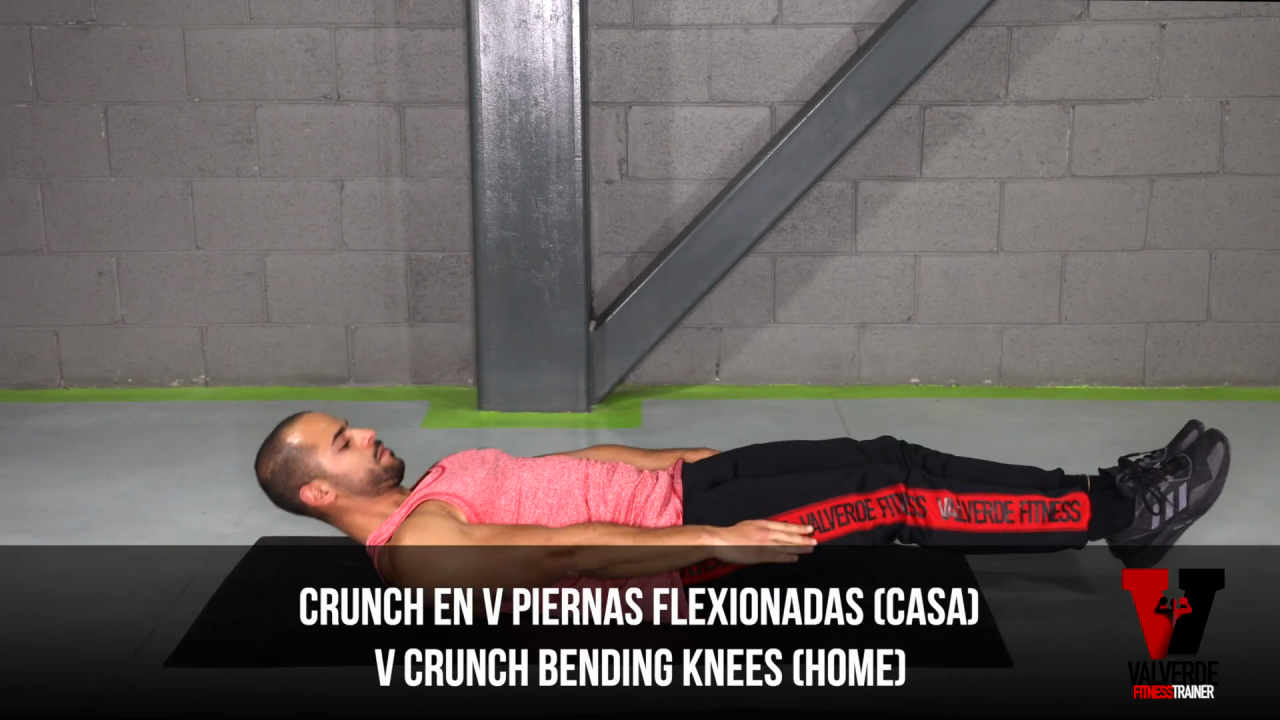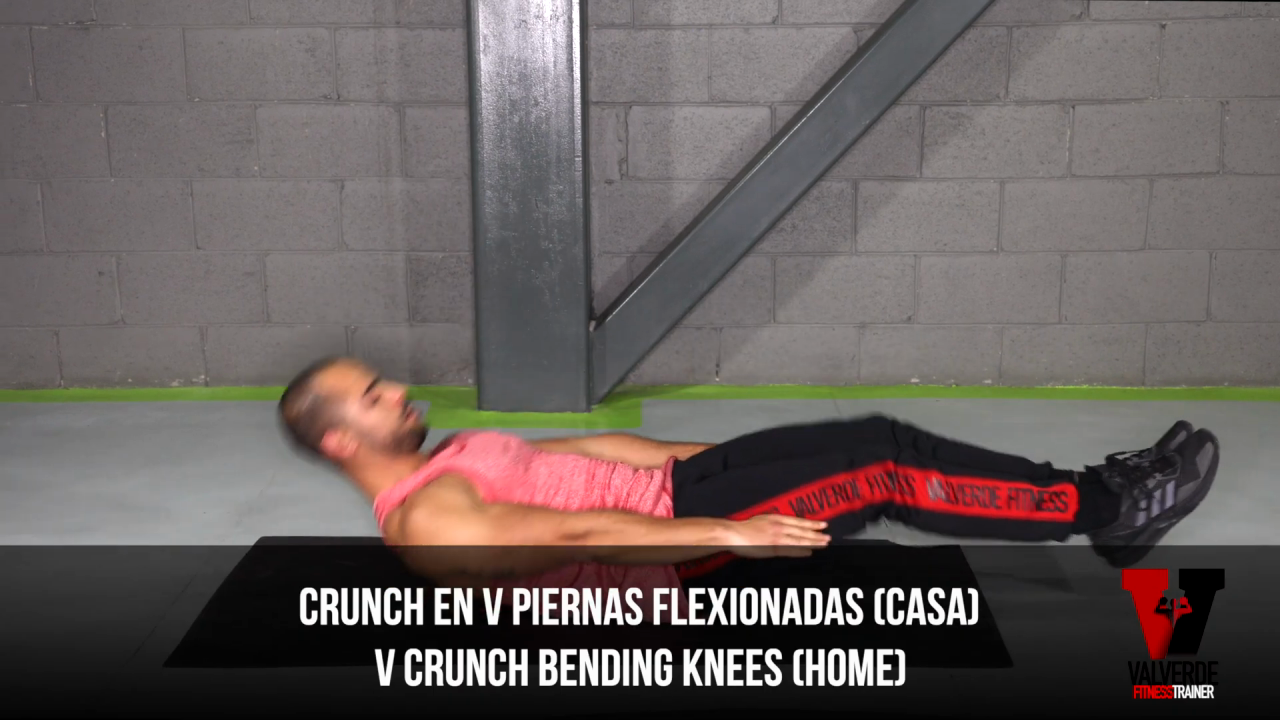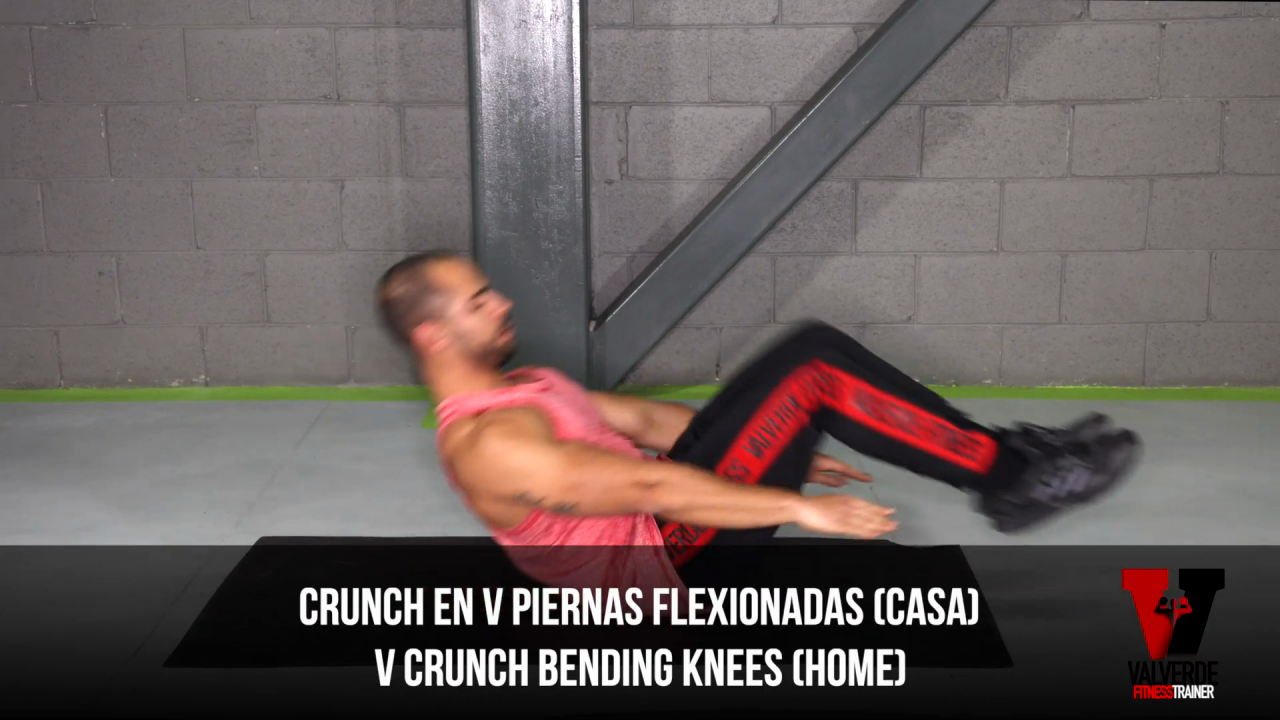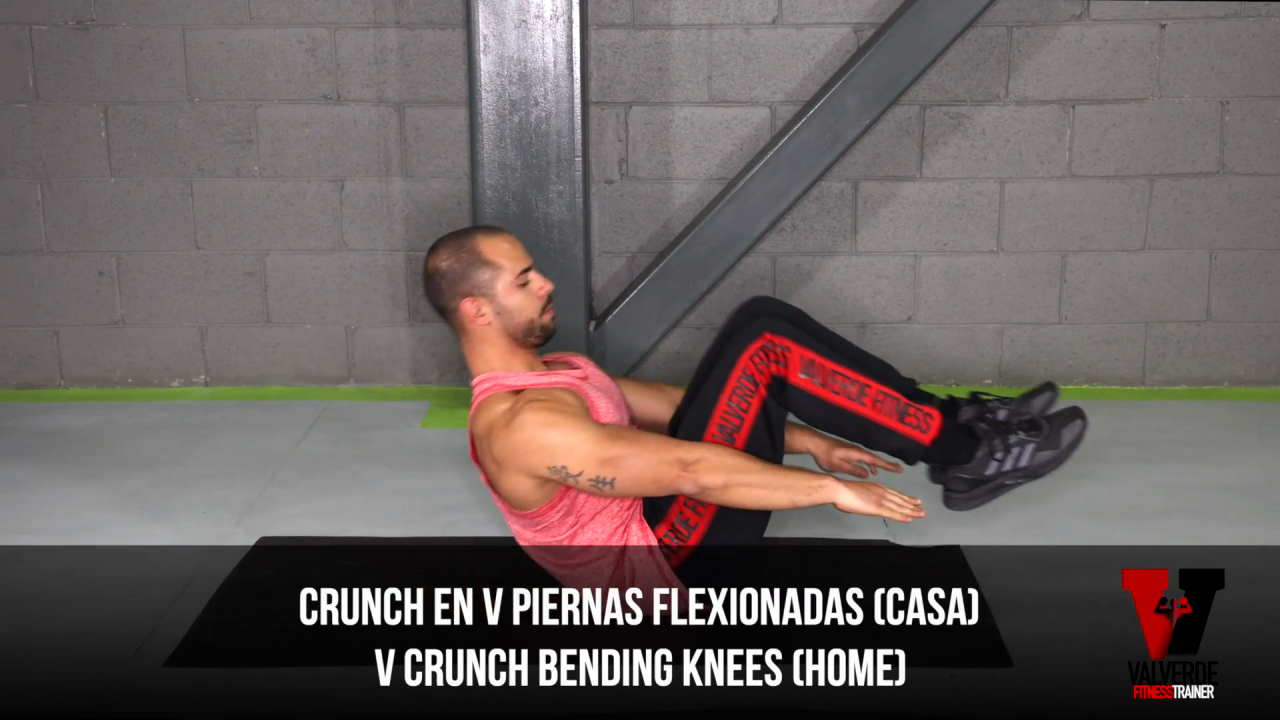
dt=0.3s
person 1, frame 1
left shoulder: (439, 489)
right shoulder: (414, 550)
right elbow: (566, 553)
left wrist: (685, 463)
right wrist: (716, 542)
left hip: (677, 484)
right hip: (674, 546)
left knee: (885, 459)
right knee: (895, 502)
left ankle: (1109, 498)
right ankle: (1119, 516)
person 1, frame 2
left shoulder: (445, 462)
right shoulder: (424, 522)
left elbow: (581, 450)
right elbow: (573, 538)
left wrist: (701, 456)
right wrist: (729, 537)
left hip: (670, 489)
right hip: (665, 556)
left knee: (874, 437)
right knee: (880, 474)
left ankle: (1091, 490)
right ankle: (1106, 515)
person 1, frame 3
left shoulder: (508, 388)
right shoulder: (486, 447)
left elbow: (647, 420)
right elbow: (644, 489)
left wrist: (784, 440)
right wrist: (796, 508)
left hip: (670, 514)
right hip: (671, 557)
left knee: (814, 350)
right knee: (812, 369)
left ankle: (1002, 461)
right ankle: (1009, 476)
person 1, frame 4
left shoulder: (539, 370)
right shoulder: (520, 428)
left elbow: (668, 407)
right elbow: (684, 469)
left wrist: (802, 434)
right wrist: (830, 489)
left hip: (670, 519)
right hip: (674, 558)
left knee: (764, 325)
right knee: (767, 344)
left ankle: (959, 430)
right ankle: (961, 450)
